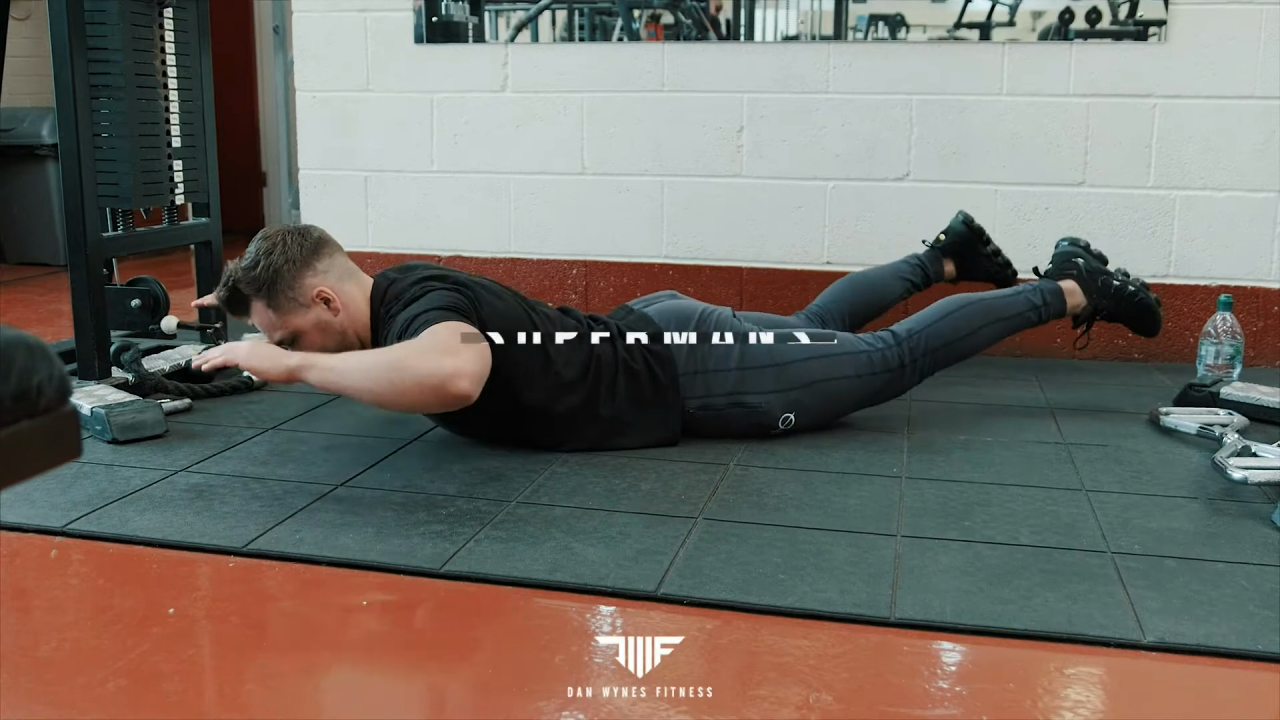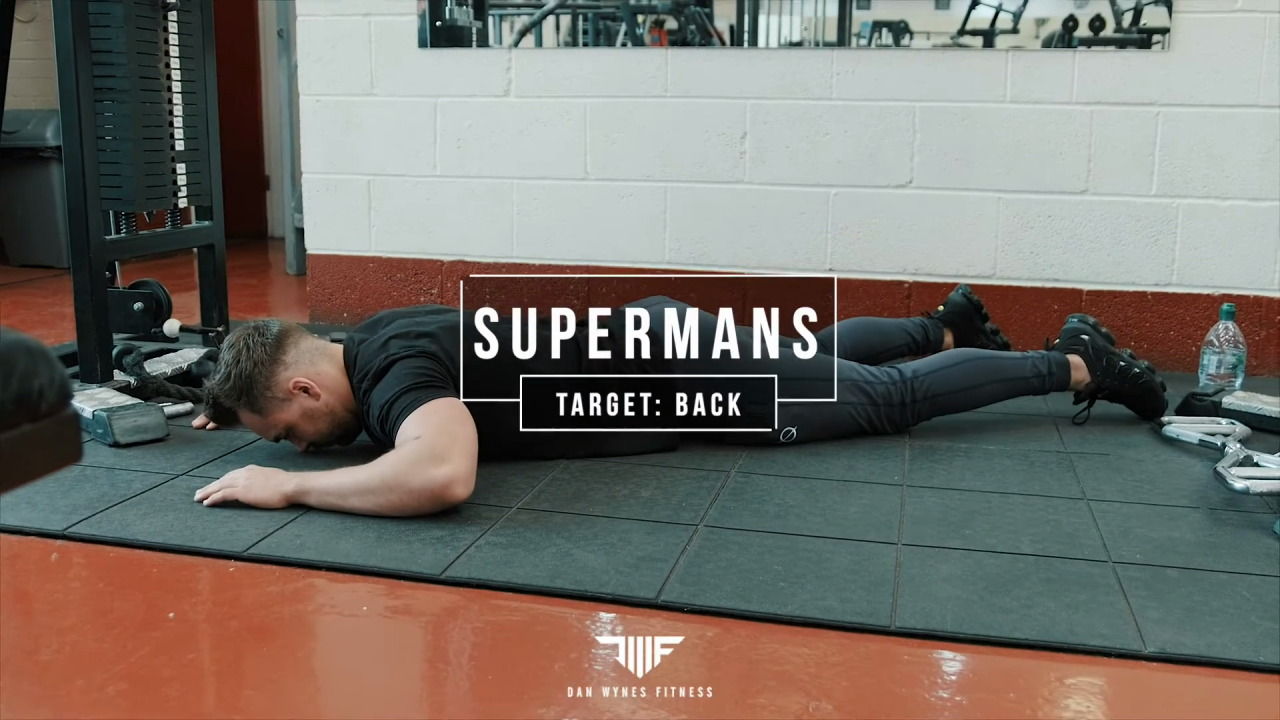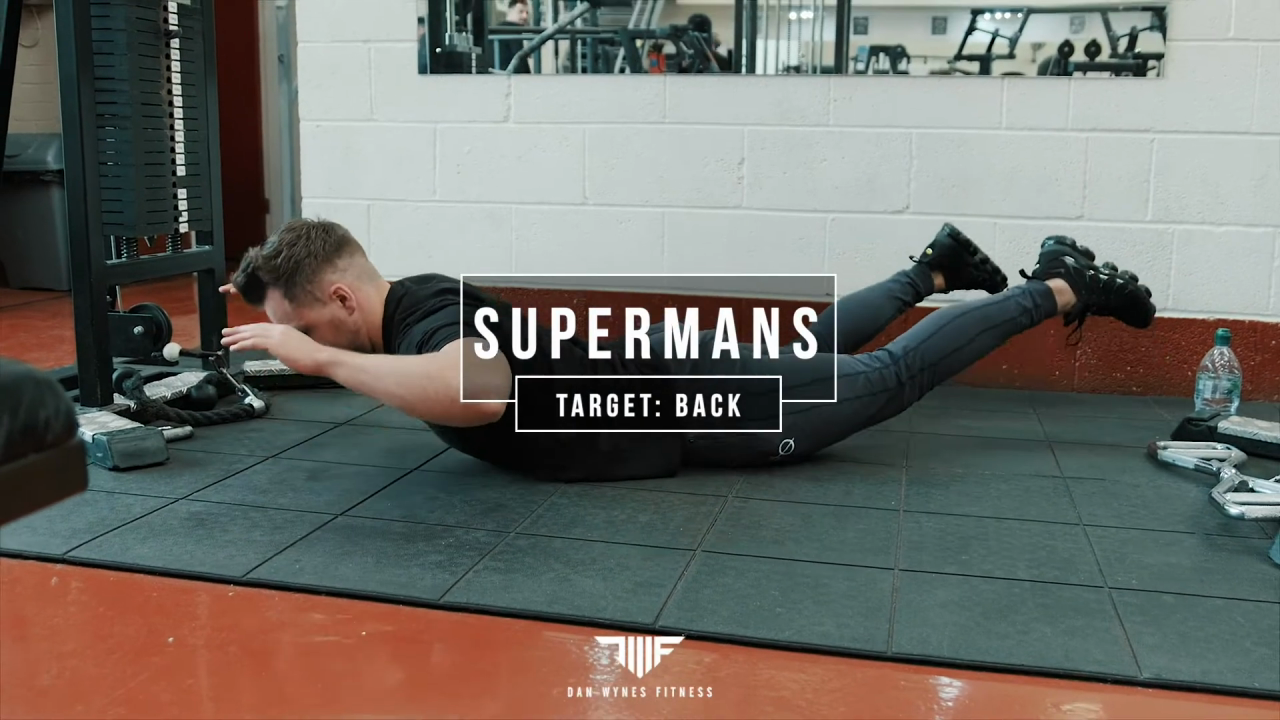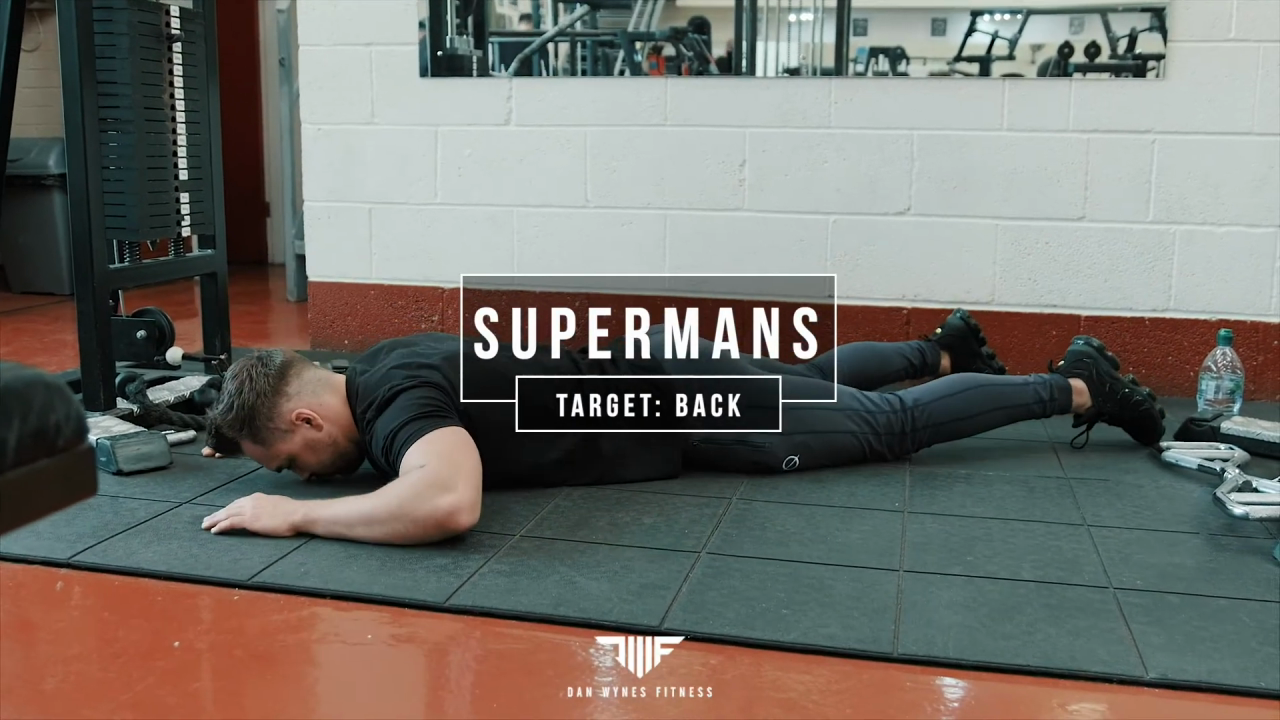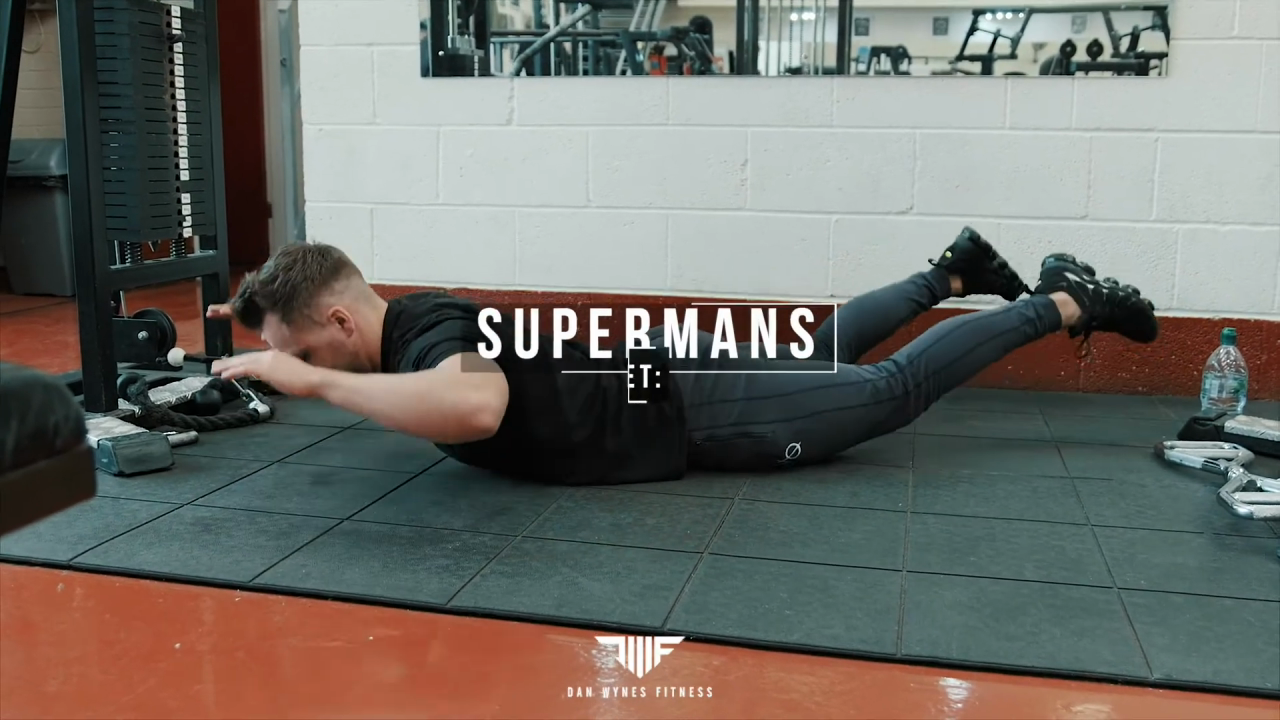
dt=1s
person 1, frame 1
left shoulder: (419, 302)
right shoulder: (390, 292)
left elbow: (453, 378)
left wrist: (285, 370)
right wrist: (252, 312)
left hip: (682, 376)
right hip: (651, 337)
left knee: (888, 360)
right knee: (813, 331)
left ankle: (1071, 290)
right ankle: (946, 257)
person 1, frame 2
left shoulder: (395, 374)
right shoulder: (368, 342)
left elbow: (443, 477)
left wrist: (289, 486)
right wrist: (241, 402)
left hip: (679, 378)
right hip: (648, 337)
left knee: (886, 399)
right knee: (810, 356)
left ankle: (1077, 363)
right ankle: (946, 329)
person 1, frame 3
left shoulder: (432, 321)
right shoulder: (406, 303)
left elbow: (482, 396)
left wrist: (316, 361)
right wrist: (277, 305)
right hip: (650, 366)
left knee: (887, 381)
right knee: (811, 347)
left ankle: (1058, 287)
right ankle: (934, 268)
person 1, frame 4
left shoulder: (395, 403)
right shoulder: (372, 371)
left elbow: (447, 505)
left wrist: (294, 515)
right wrist: (249, 431)
right hip: (649, 374)
left knee: (888, 426)
right knee: (811, 379)
left ankle: (1079, 388)
right ankle: (944, 350)
person 1, frame 5
left shoulder: (428, 333)
right shoulder: (400, 321)
left elbow: (477, 408)
left wrist: (305, 377)
right wrist: (276, 313)
left hip: (683, 417)
left knee: (889, 394)
right knee: (816, 353)
left ankle: (1064, 301)
right ankle: (956, 271)
